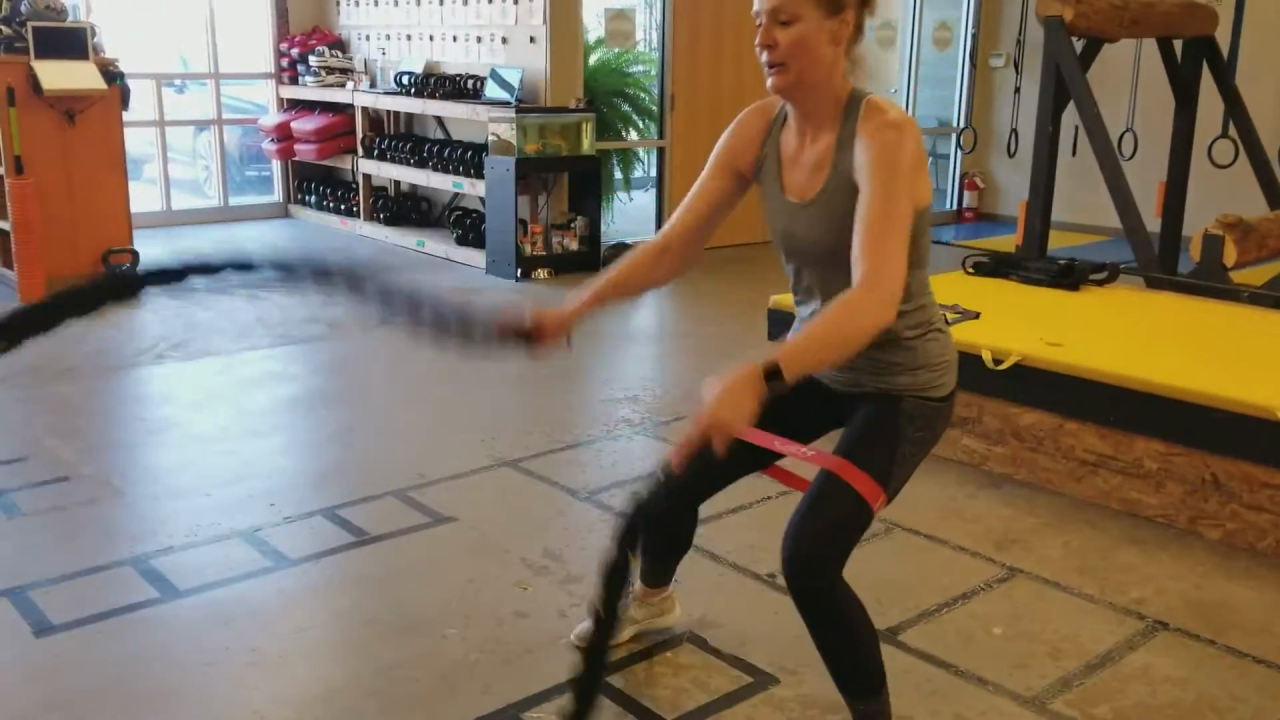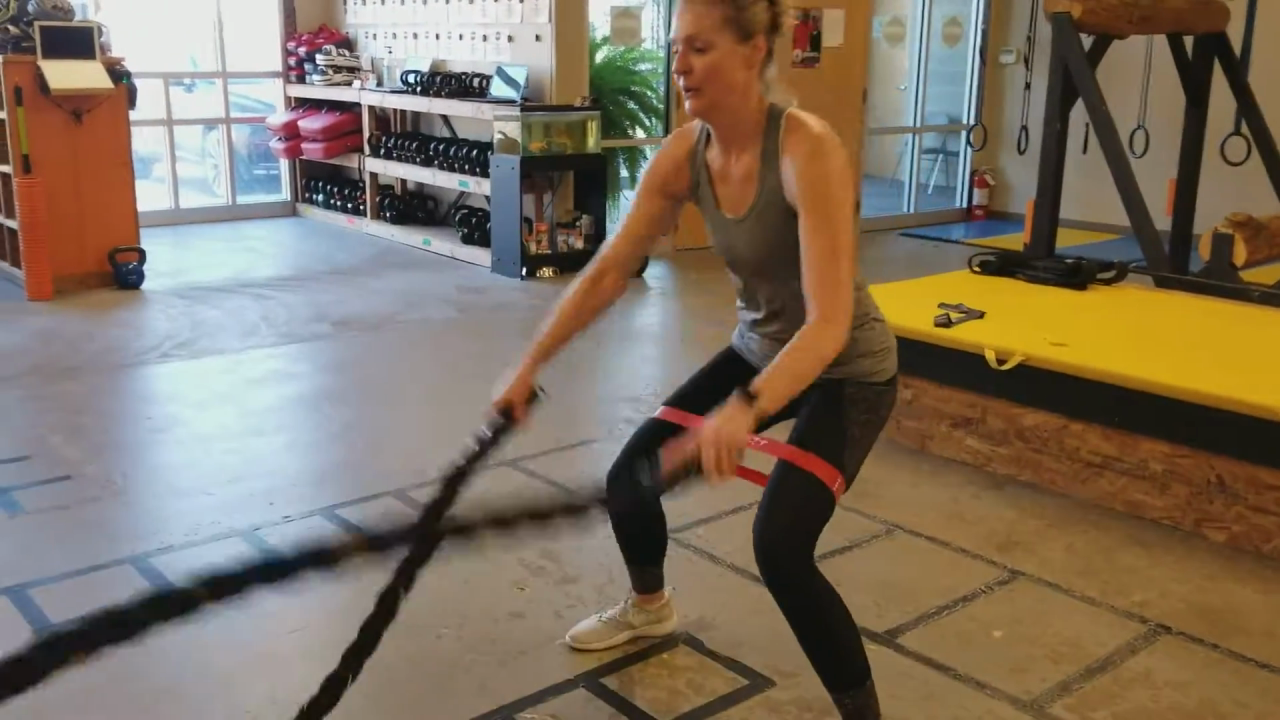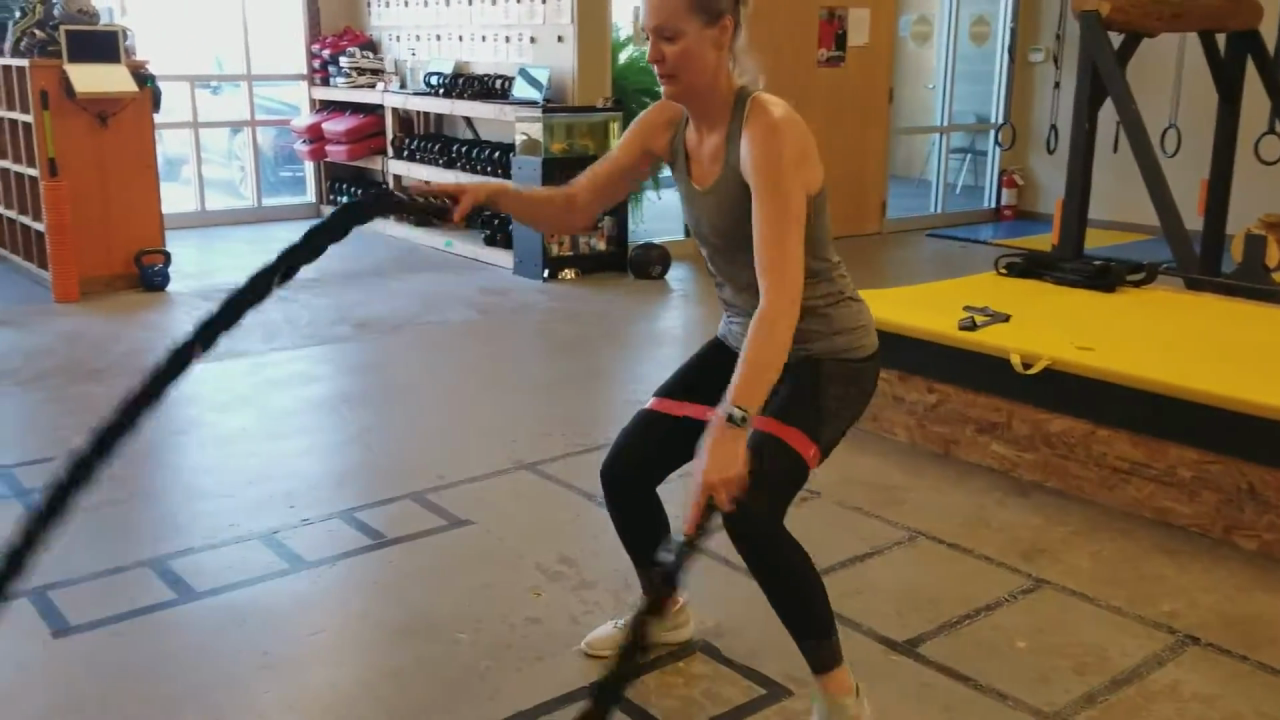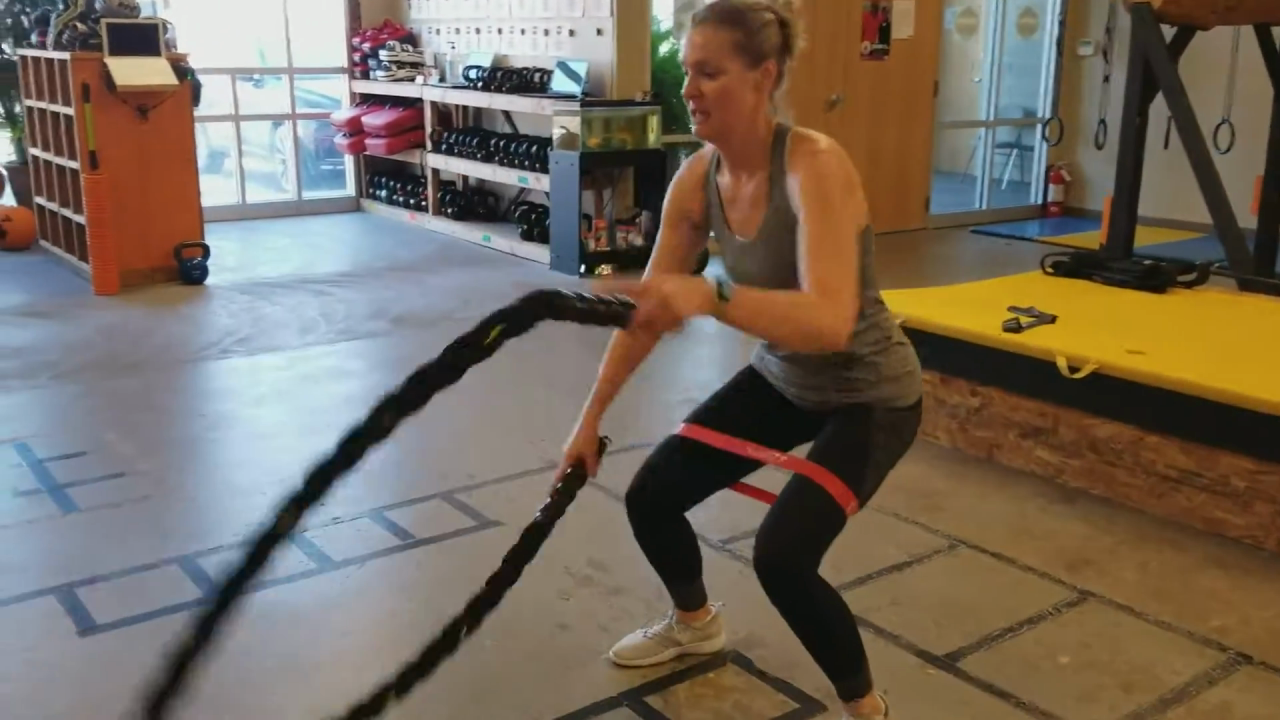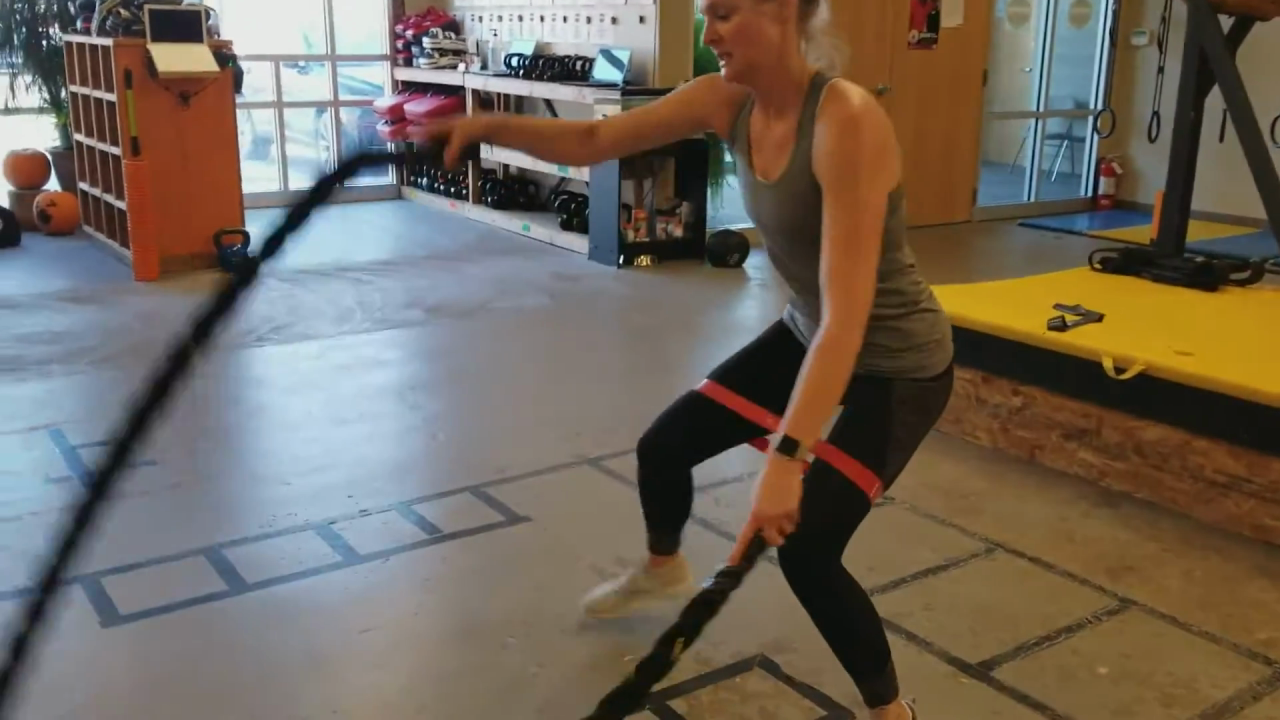
dt=0.3s
person 1, frame 1
left shoulder: (886, 135)
right shoulder: (758, 127)
left elbow: (874, 302)
right elbow: (671, 246)
left wrist: (755, 380)
right wrist: (580, 305)
left hip: (901, 380)
right hip: (813, 356)
left knee: (809, 556)
right knee: (678, 477)
right ankle: (653, 600)
person 1, frame 2
left shoulder: (808, 149)
right shoulder: (684, 152)
left elbow: (829, 324)
right elbow: (608, 269)
left wrist: (746, 408)
right wrist: (529, 364)
left hip: (846, 371)
right hip: (756, 351)
left knee: (780, 546)
right knee: (628, 477)
right ankle: (648, 606)
person 1, frame 3
left shoulder: (771, 128)
right shoulder: (666, 121)
left elbow: (783, 298)
right elbow: (571, 210)
left wrist: (732, 426)
right wrist: (492, 191)
left hip: (827, 350)
right hip: (740, 339)
left knee: (748, 512)
right knee: (625, 471)
right ankle: (666, 615)
person 1, frame 4
left shoulder: (817, 167)
right shoulder: (696, 179)
left elbow: (831, 321)
right elbow: (650, 313)
left wrist: (711, 299)
right wrist: (589, 418)
left hip: (870, 394)
right hip: (780, 377)
left knee: (781, 554)
right knee: (650, 496)
right ankle: (694, 621)
person 1, frame 5
left shoulder: (847, 119)
right shoulder: (729, 98)
left elbow: (847, 315)
right elbow: (594, 141)
left wrist: (784, 461)
right wrist: (484, 125)
left hip: (898, 362)
right hip: (805, 334)
left knee: (806, 545)
right knee: (665, 443)
right ankle: (661, 566)
